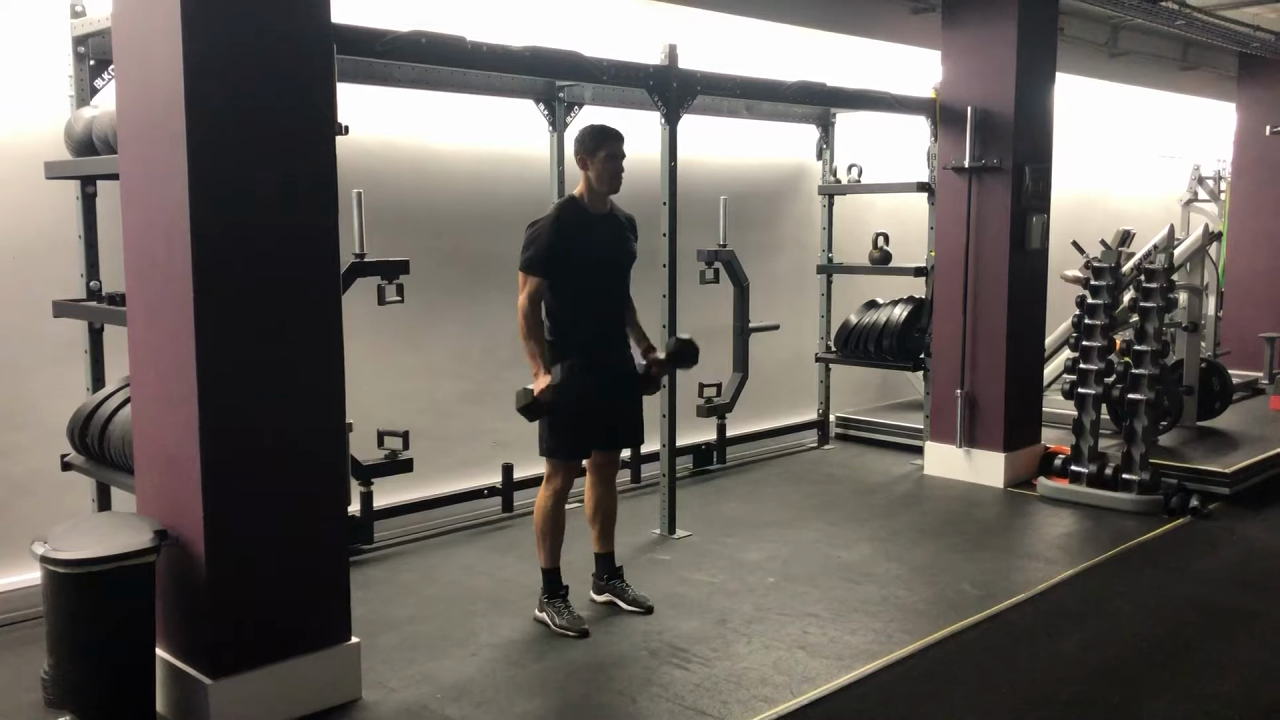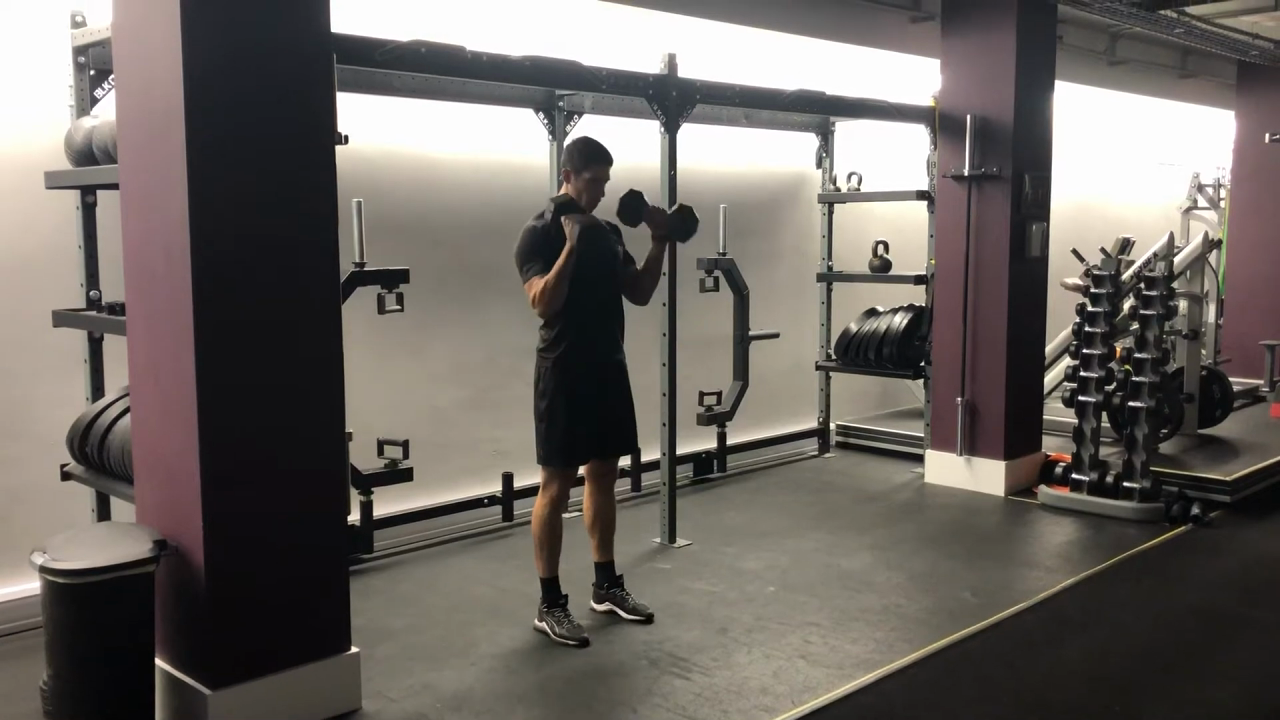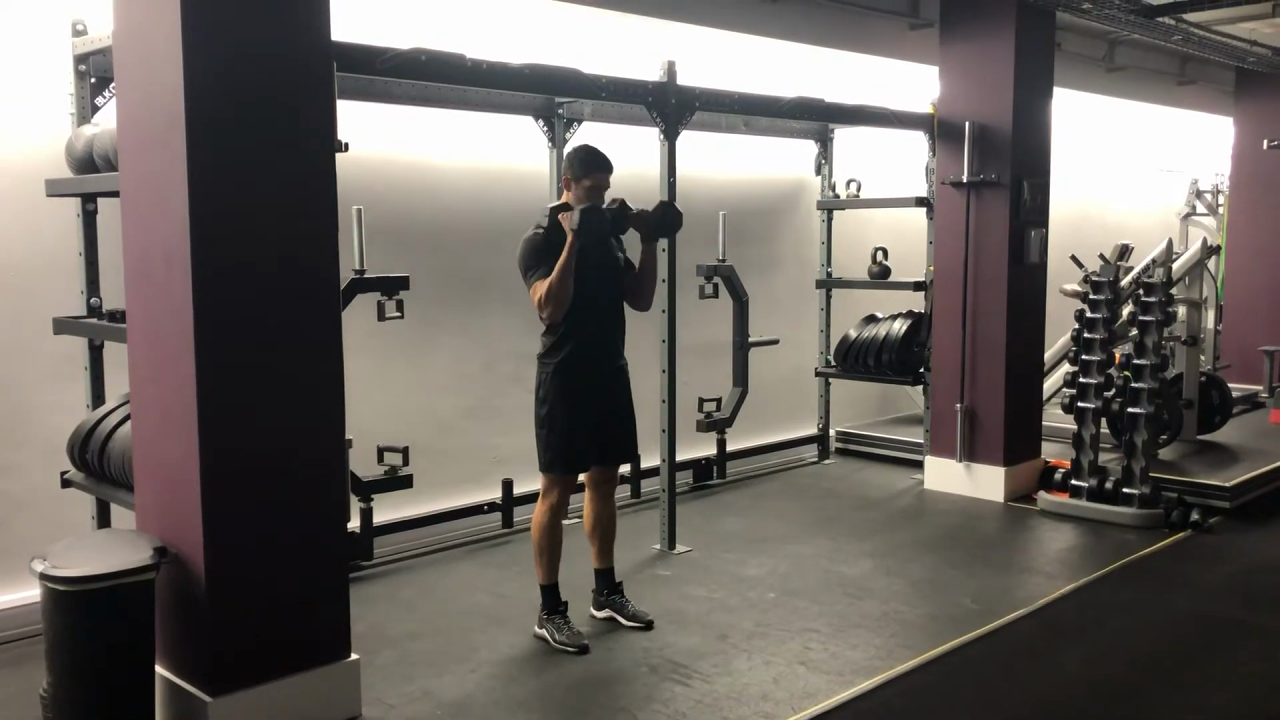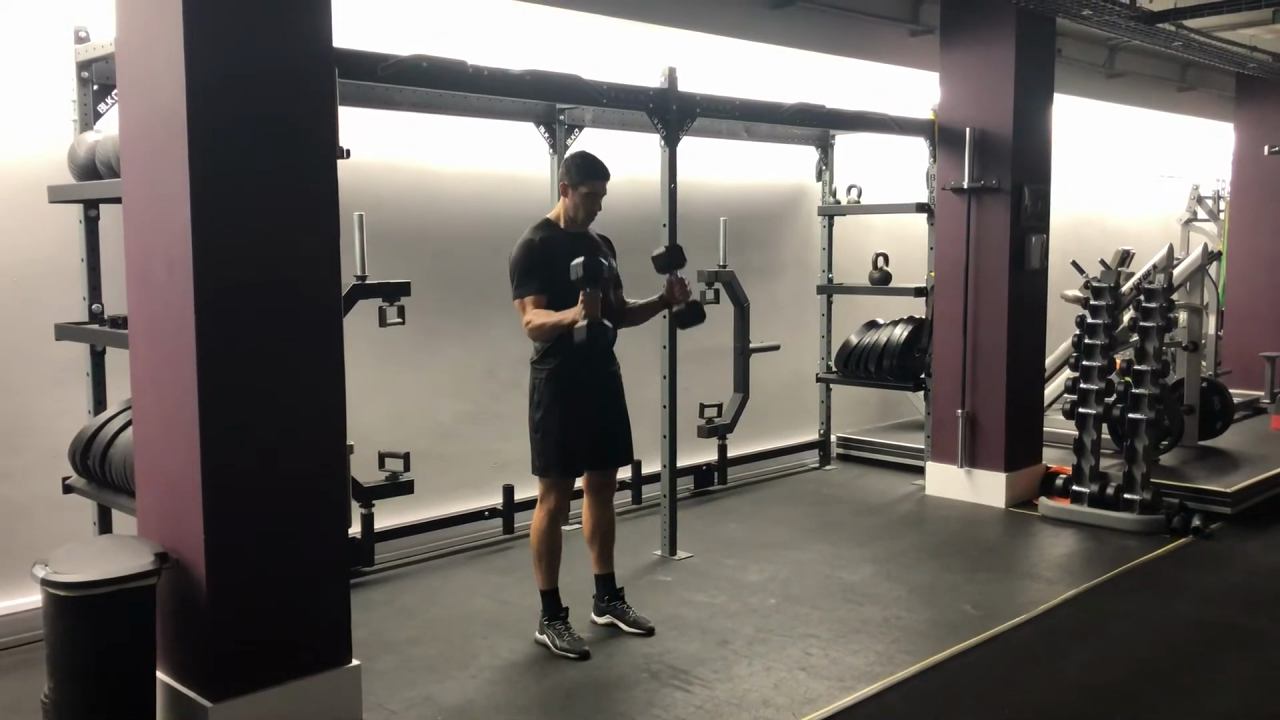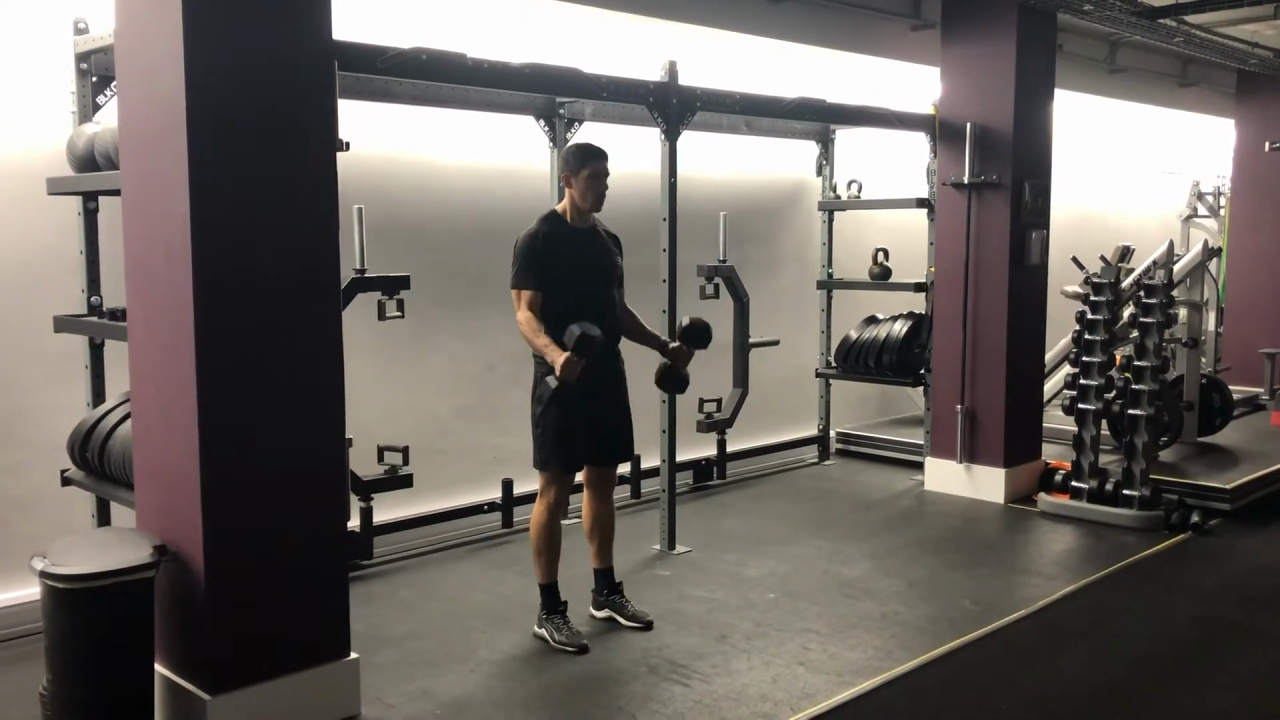
dt=0.7s
person 1, frame 1
left shoulder: (625, 223)
right shoulder: (555, 226)
right elbow: (529, 301)
left wrist: (646, 349)
right wrist: (541, 369)
left hip: (615, 363)
right hip: (569, 370)
left knee: (606, 469)
right knee: (560, 477)
left ankle: (606, 576)
right ankle: (551, 595)
person 1, frame 2
left shoulder: (608, 232)
right shoulder: (540, 233)
left elbow: (638, 294)
right elbow: (542, 303)
left wrist: (658, 243)
right wrist: (570, 245)
left hip: (610, 367)
right hip: (565, 373)
left knee: (603, 476)
right knee: (557, 485)
left ankle: (606, 585)
right ankle: (550, 604)
person 1, frame 3
left shoulder: (608, 236)
right shoulder: (542, 241)
left elbow: (641, 300)
right elbow: (549, 307)
left wrist: (648, 243)
right wrist: (572, 242)
left hip: (610, 373)
right hip: (566, 378)
left knee: (604, 483)
right knee: (557, 492)
left ankle: (607, 592)
right ankle: (550, 611)
person 1, frame 4
left shoulder: (602, 244)
right shoulder: (535, 247)
left elbow: (619, 314)
right elbow: (533, 323)
left wrist: (664, 302)
right wrist: (573, 314)
left hip: (604, 378)
right hip: (559, 384)
left knee: (603, 488)
right knee: (555, 499)
left ankle: (607, 597)
right ankle: (550, 617)
person 1, frame 5
left shoulder: (608, 240)
right shoulder: (539, 239)
right elbow: (525, 313)
left wrist: (663, 346)
right wrist: (556, 355)
left hip: (608, 375)
right hip: (564, 380)
left knee: (603, 483)
right knee: (554, 492)
left ankle: (606, 592)
right ankle: (549, 610)
